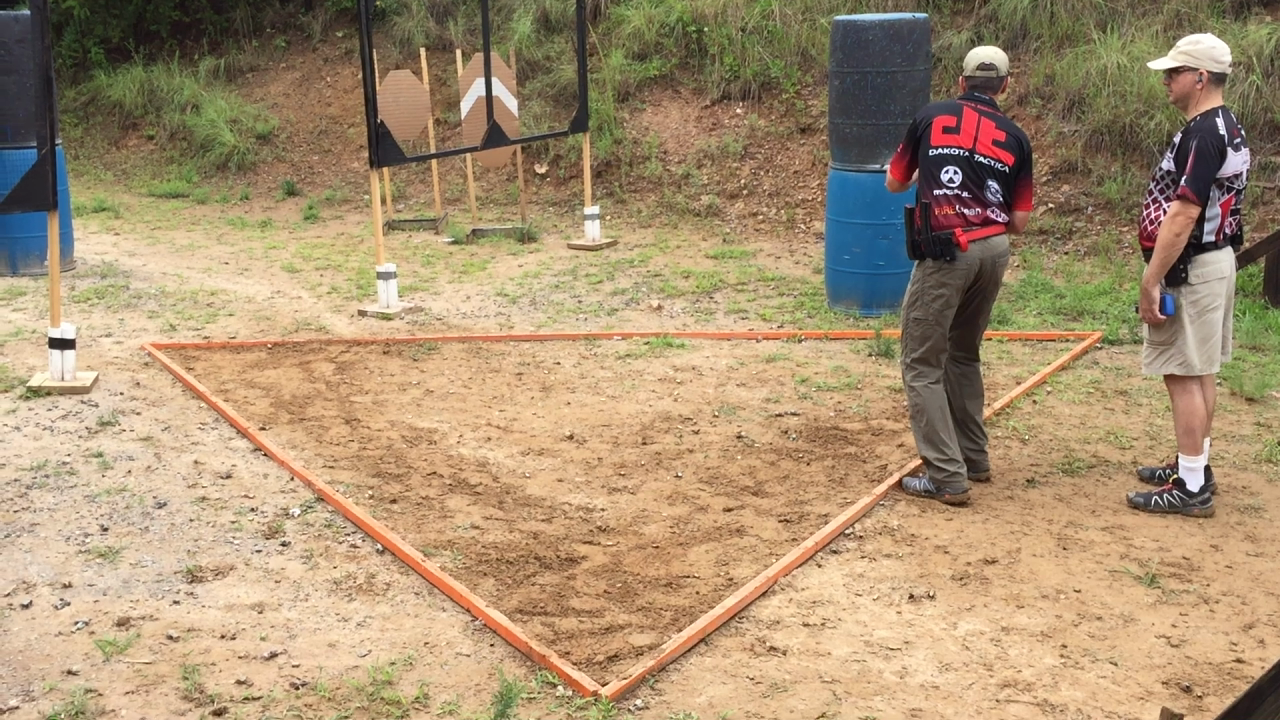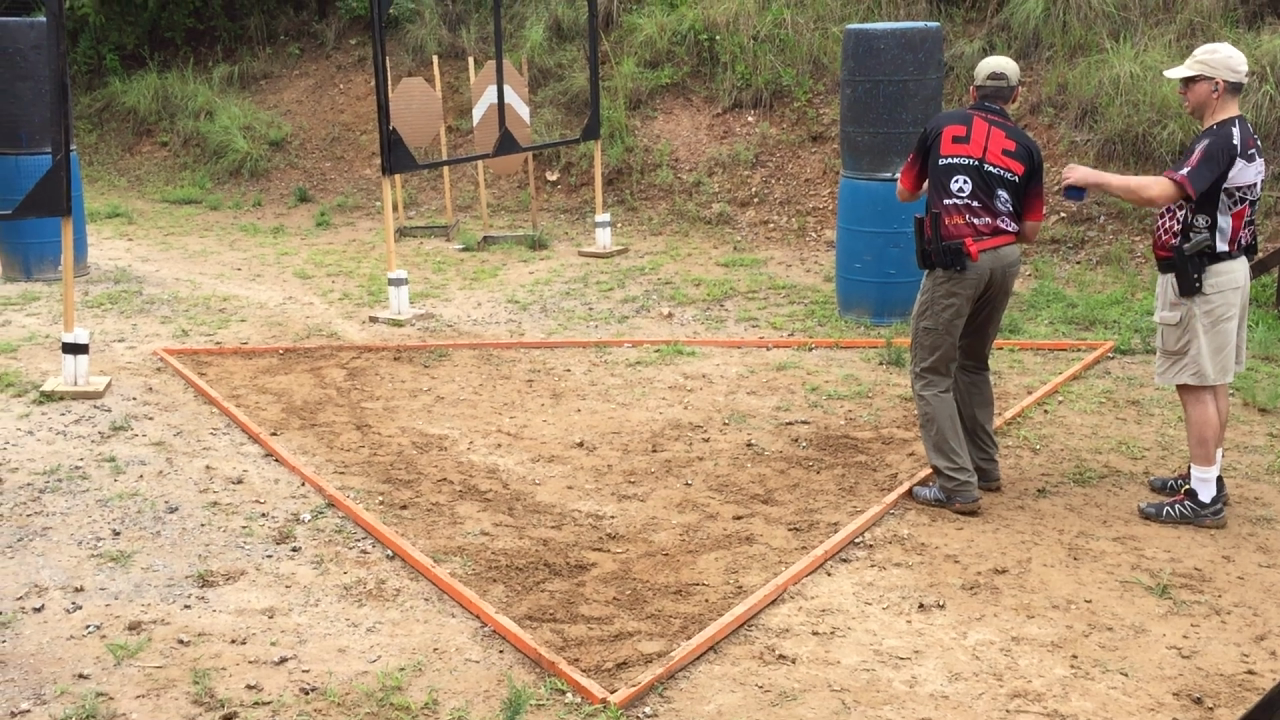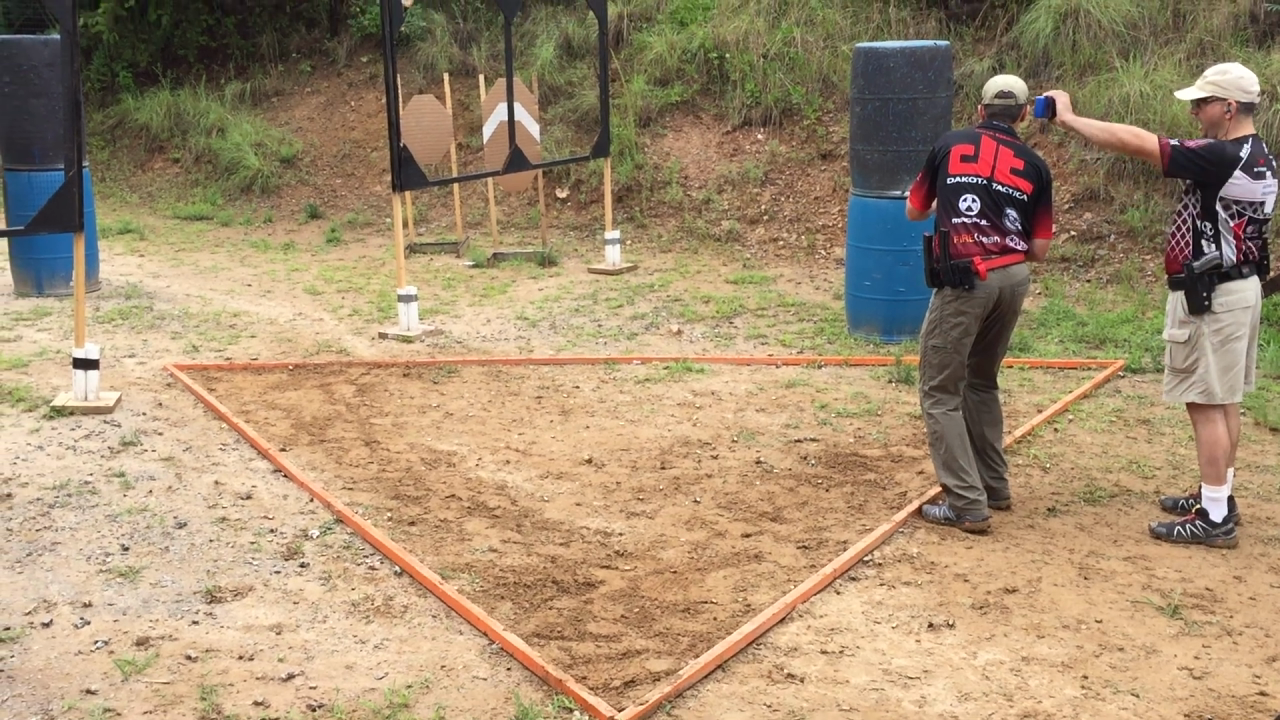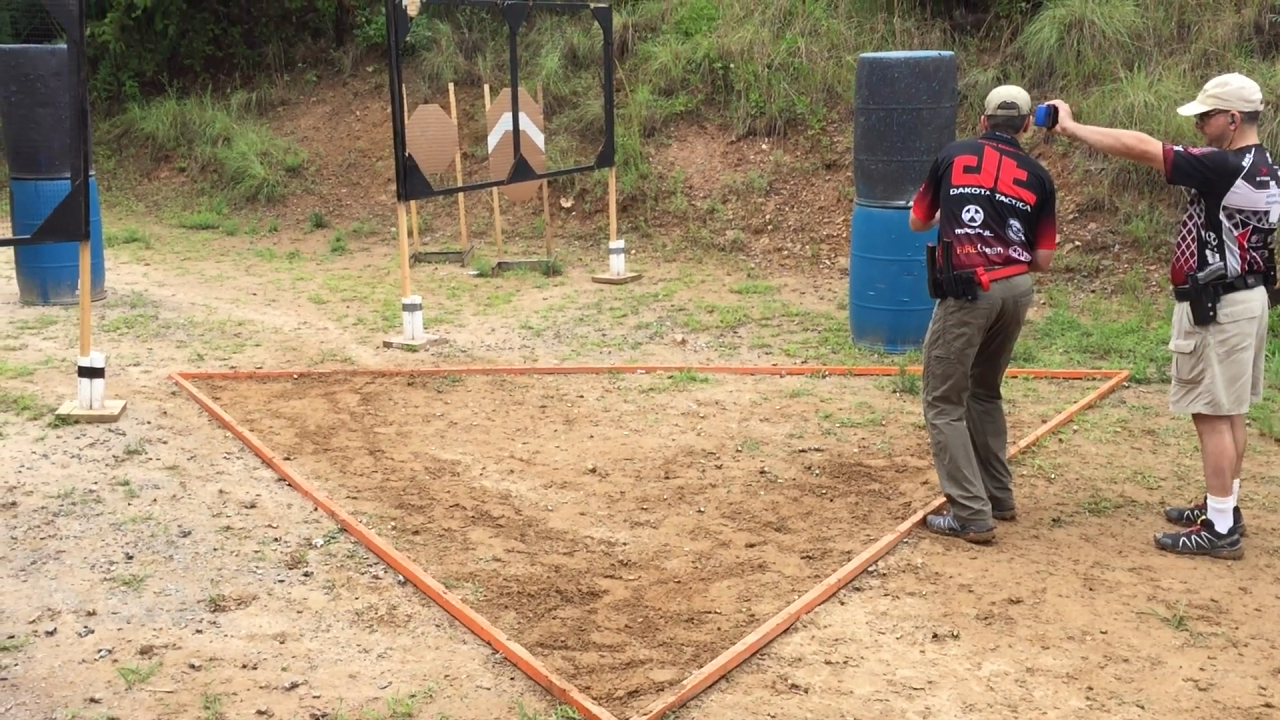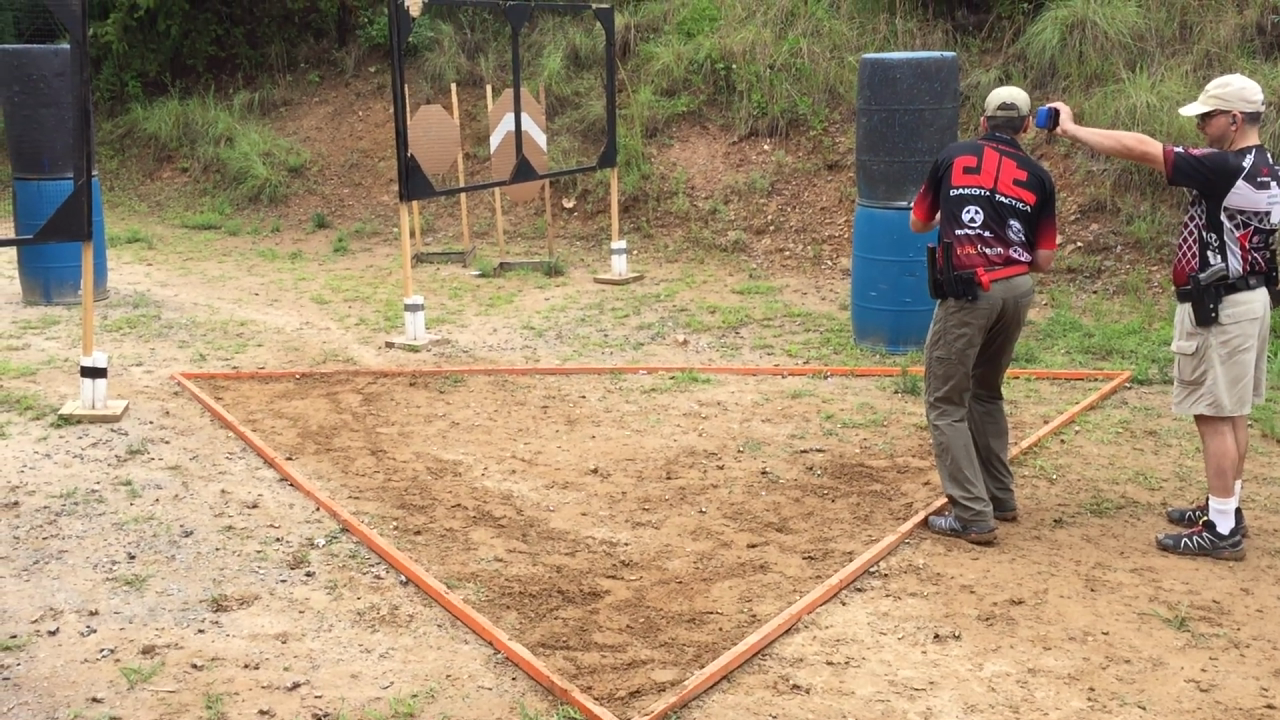
dt=0.4s
person 1, frame 1
left shoulder: (1203, 134)
right shoulder: (1225, 127)
left elbow: (1183, 215)
left wrist: (1151, 281)
left hip: (1189, 268)
right hip: (1212, 260)
left knee: (1185, 374)
right knee: (1200, 372)
left ankle: (1190, 487)
right ankle: (1193, 467)
person 1, frame 2
left shoulder: (1219, 141)
right shoulder: (1239, 136)
left elbow: (1161, 192)
left wrist: (1092, 177)
left hip: (1202, 278)
right hip: (1223, 269)
left knee: (1198, 385)
right knee: (1213, 382)
left ankle: (1203, 498)
right ankle: (1206, 478)
person 1, frame 3
left shoulder: (1224, 158)
right shoulder: (1257, 157)
left elbow: (1138, 142)
left wrist: (1070, 119)
left hip: (1211, 296)
right hip: (1236, 288)
left knee: (1207, 403)
right knee: (1224, 400)
left ankle: (1214, 517)
right ankle: (1217, 497)
person 1, frame 4
left shoulder: (1227, 168)
left elbow: (1140, 147)
left wrist: (1072, 127)
left hip: (1217, 307)
left knee: (1213, 414)
right knee: (1231, 411)
left ankle: (1219, 529)
right ankle: (1223, 508)
person 1, frame 5
left shoulder: (1228, 168)
left elbow: (1142, 148)
left wrist: (1073, 130)
left hip: (1219, 308)
left knee: (1215, 415)
right knee: (1232, 412)
left ankle: (1220, 530)
right ankle: (1224, 509)
person 2, frame 1
left shoulder: (931, 117)
right shoulder: (1016, 138)
left elbow: (895, 183)
right elbow: (1019, 221)
left hip: (947, 253)
right hip: (994, 251)
left knee: (923, 363)
right knee: (963, 354)
left ankle: (947, 477)
right ankle: (974, 458)
person 2, frame 2
left shoulder: (941, 126)
right shoulder: (1027, 147)
left elbow: (904, 192)
right elbow: (1029, 230)
left hip: (958, 262)
right hip: (1004, 261)
left knee: (932, 372)
right knee: (972, 363)
left ankle: (957, 486)
right ankle: (984, 467)
person 2, frame 3
left shoulder: (949, 145)
right shoulder: (1035, 166)
left elbow: (914, 211)
right elbow: (1039, 249)
left hip: (966, 281)
right hip: (1013, 280)
left knee: (941, 390)
right knee: (981, 381)
left ankle: (966, 504)
right ankle: (994, 485)
person 2, frame 4
left shoulder: (953, 156)
right shoulder: (1038, 176)
left elbow: (917, 222)
right elbow: (1042, 260)
left hip: (969, 292)
right hip: (1016, 290)
left knee: (944, 401)
right knee: (984, 392)
left ankle: (971, 515)
right ankle: (998, 496)
person 2, frame 5
left shoulder: (952, 157)
right shoulder: (1038, 177)
left elbow: (918, 223)
right elbow: (1043, 260)
left hip: (969, 292)
right hip: (1017, 291)
left knee: (946, 402)
right knee: (986, 392)
left ankle: (973, 516)
right ankle: (1000, 497)
